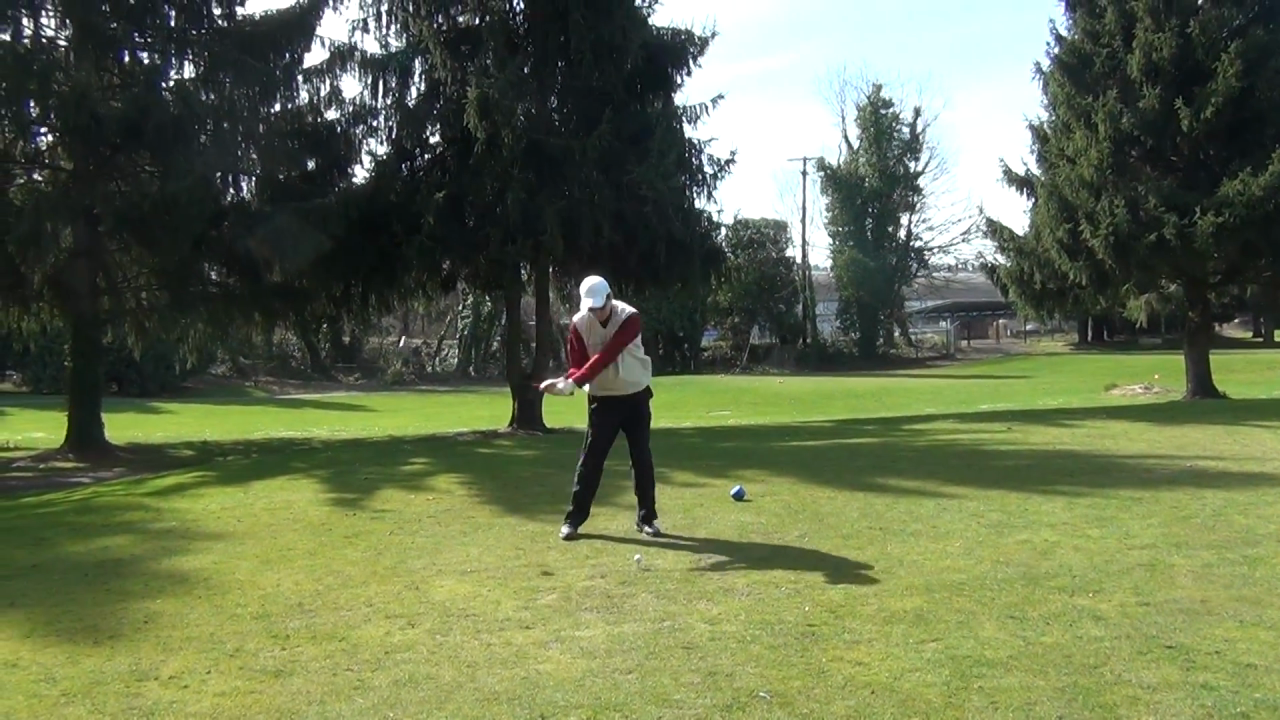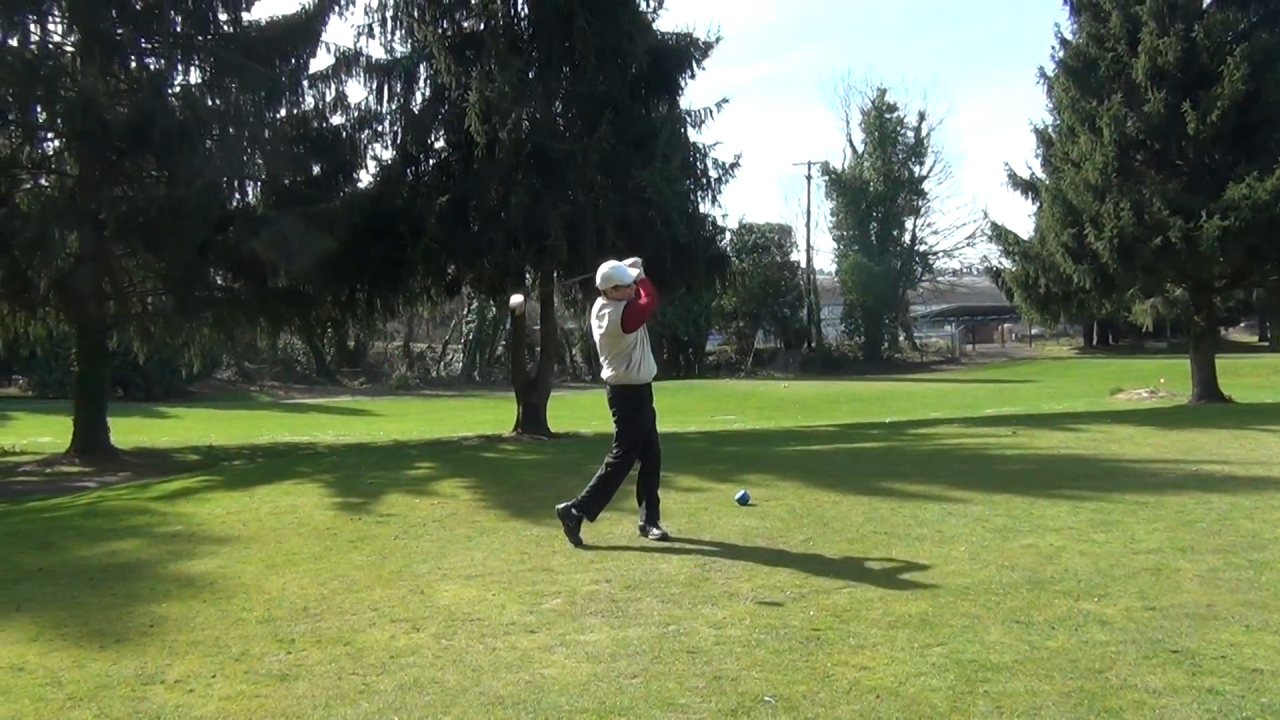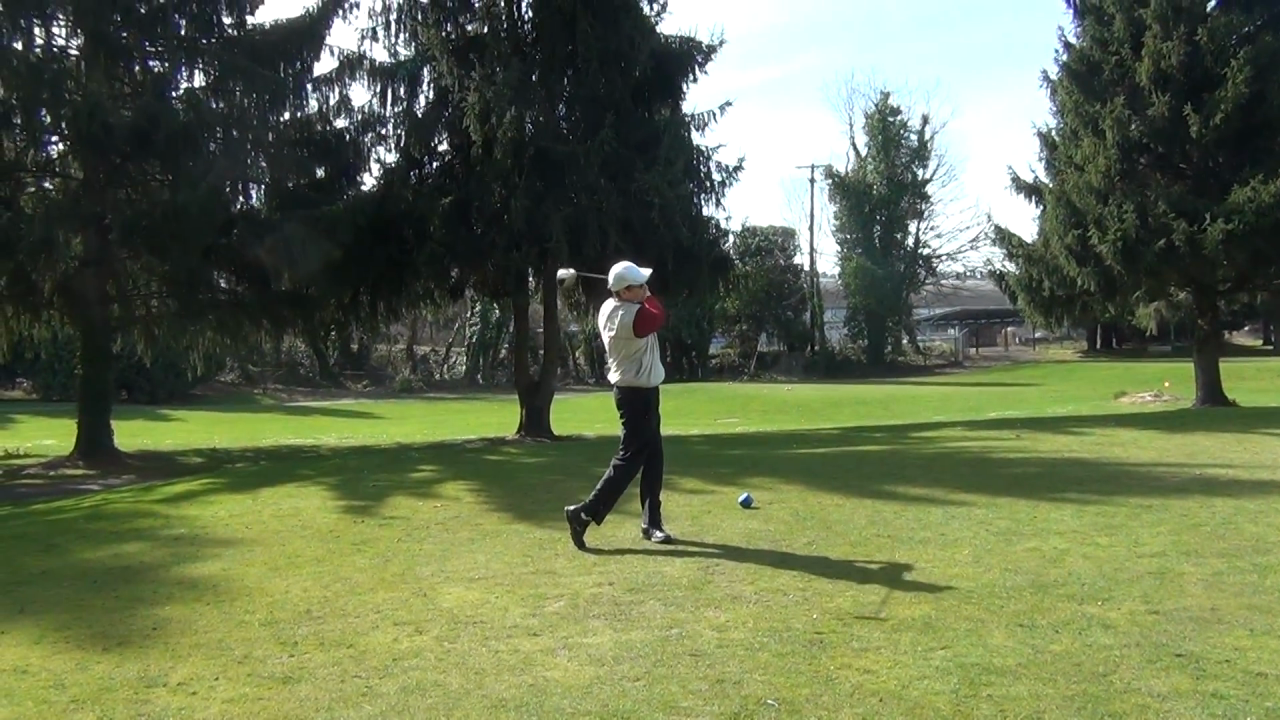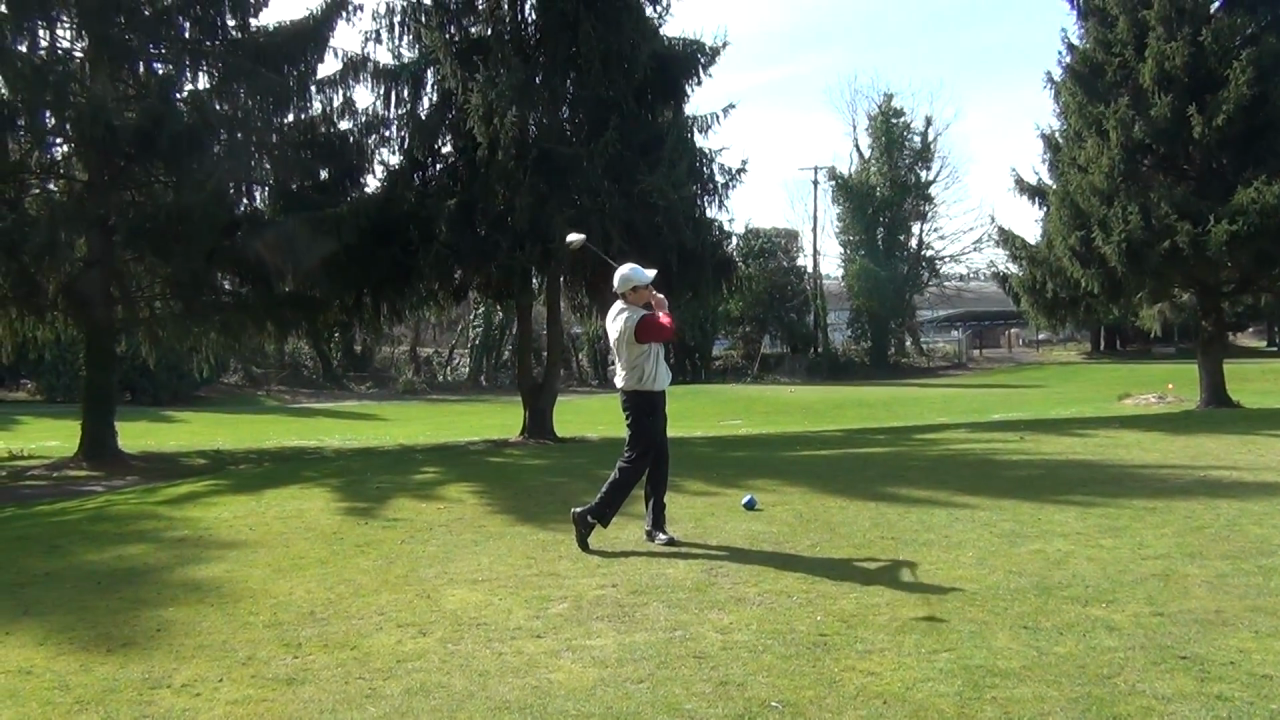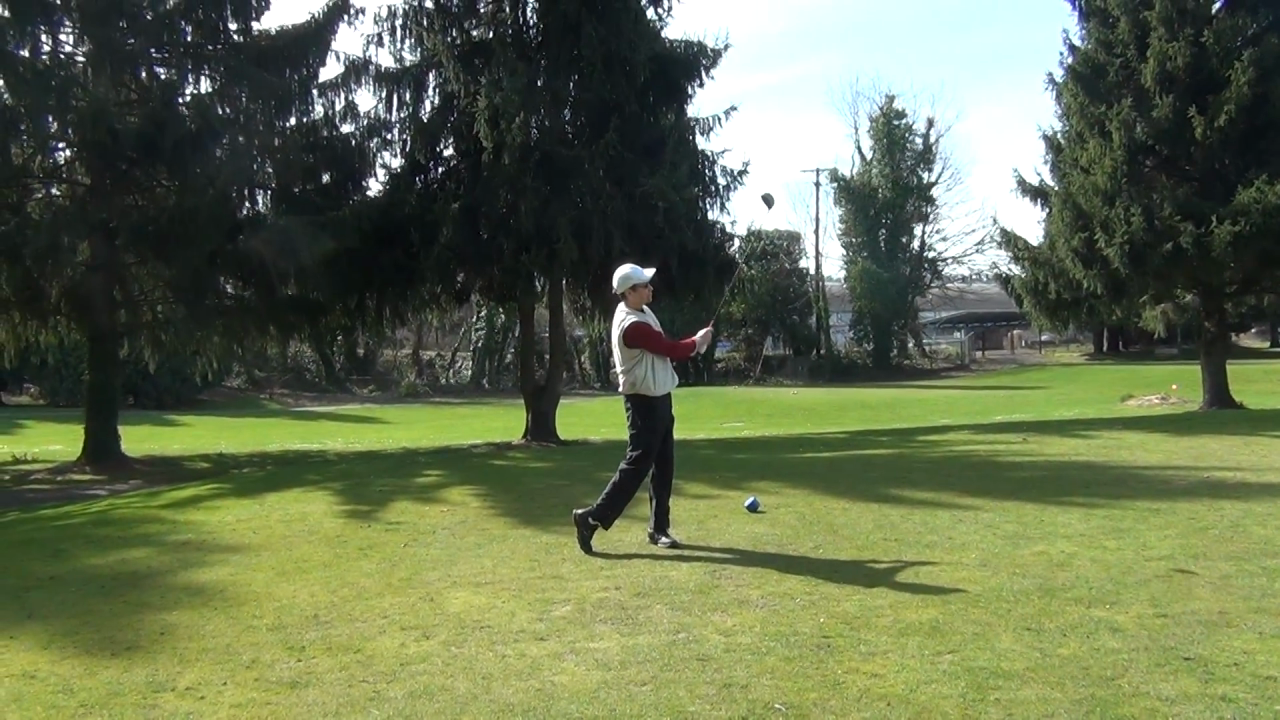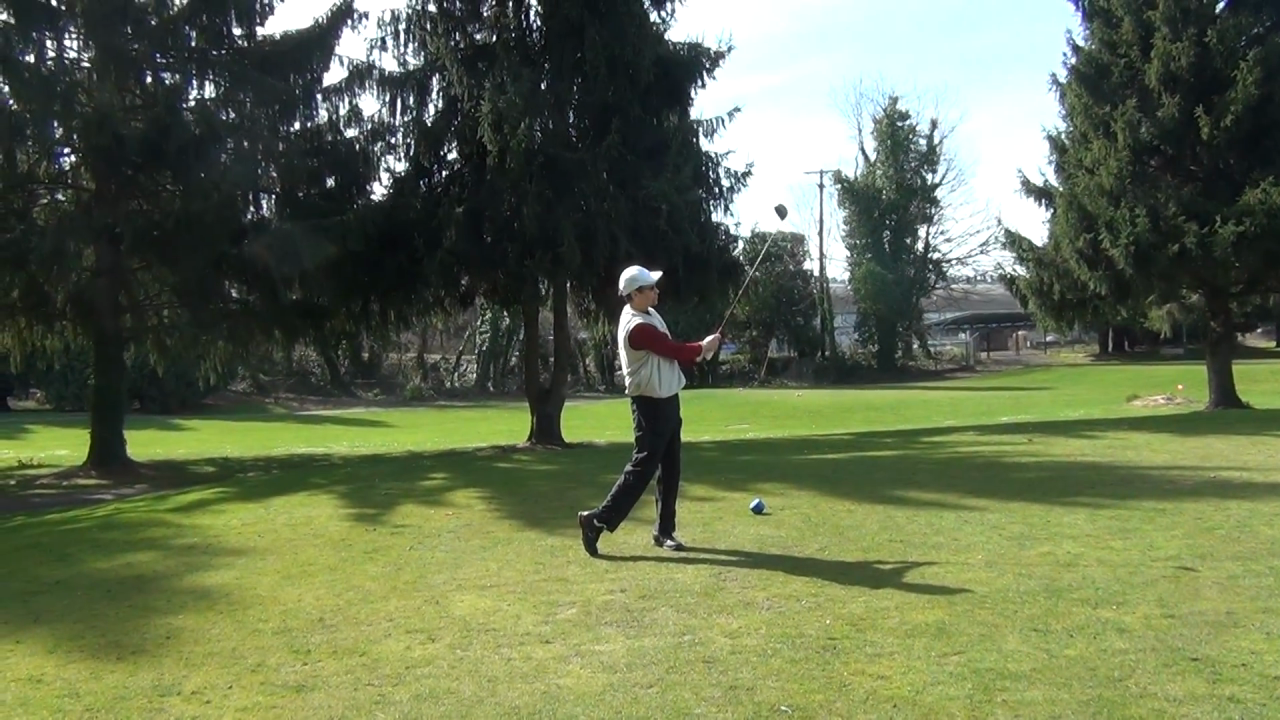
dt=0.5s
person 1, frame 1
left shoulder: (629, 318)
right shoulder: (579, 325)
left elbow: (604, 358)
right elbow: (579, 363)
left wrist: (572, 382)
right wrist: (566, 382)
left hip: (635, 394)
right hip: (603, 399)
left knee: (642, 459)
right knee: (592, 460)
left ankle: (646, 517)
right ankle: (574, 517)
person 1, frame 2
left shoulder: (604, 305)
right shoulder: (623, 313)
left elbow: (640, 299)
right elbow: (649, 301)
left wrist: (636, 275)
right wrist: (642, 277)
left hip: (634, 389)
right hip: (629, 393)
left knee: (651, 456)
right knee: (622, 458)
left ankle: (649, 520)
right ankle: (575, 510)
person 1, frame 3
left shoulder: (609, 309)
right shoulder: (635, 316)
right elbow: (659, 317)
left wrist: (642, 296)
right wrist: (646, 296)
left hip: (633, 389)
right hip: (637, 393)
left knee: (652, 457)
right knee: (629, 459)
left ankle: (651, 522)
right ankle: (584, 513)
person 1, frame 4
left shoulder: (619, 311)
right shoulder: (638, 321)
left elbow: (656, 330)
right elbow: (668, 331)
left wrist: (655, 309)
right wrist: (663, 309)
left hip: (644, 394)
right hip: (643, 397)
left knee: (658, 460)
right knee: (634, 462)
left ankle: (655, 524)
right ankle: (590, 515)
person 1, frame 5
left shoulder: (641, 312)
right shoulder: (632, 326)
left elbow: (663, 348)
right elbow: (669, 349)
left wrist: (692, 344)
right wrist: (696, 342)
left hip: (658, 397)
right hip: (644, 402)
left knee: (663, 465)
right knee: (637, 465)
left ankle: (658, 527)
right ankle: (592, 517)
person 1, frame 6
left shoulder: (648, 314)
right shoulder: (638, 327)
left elbow: (670, 350)
right elbow: (674, 350)
left wrist: (698, 351)
right wrist: (703, 347)
left hip: (666, 399)
right hip: (651, 404)
left knee: (670, 467)
right knee: (643, 467)
left ankle: (664, 530)
right ankle: (598, 519)
